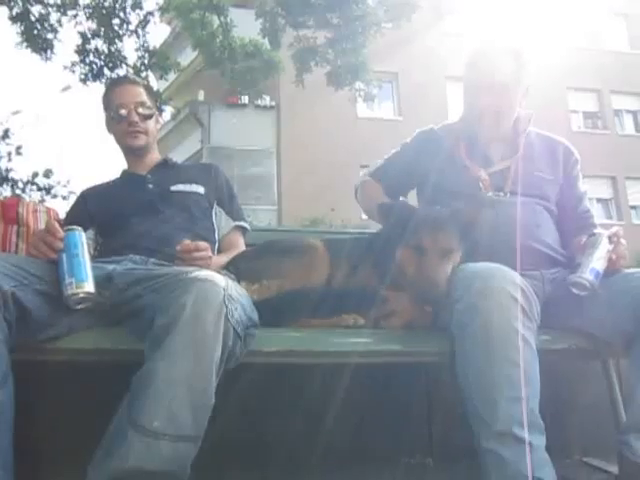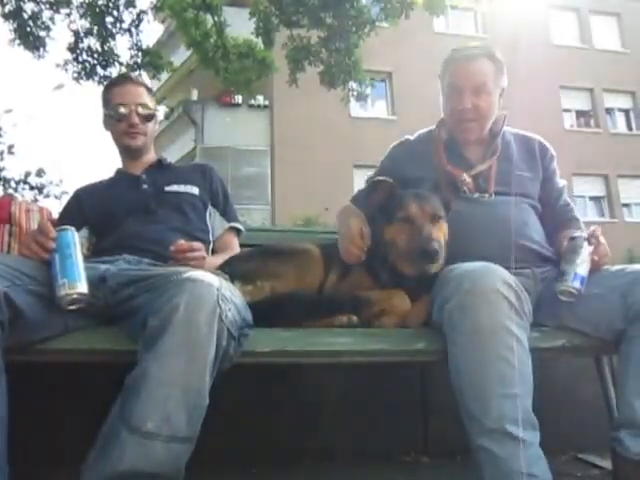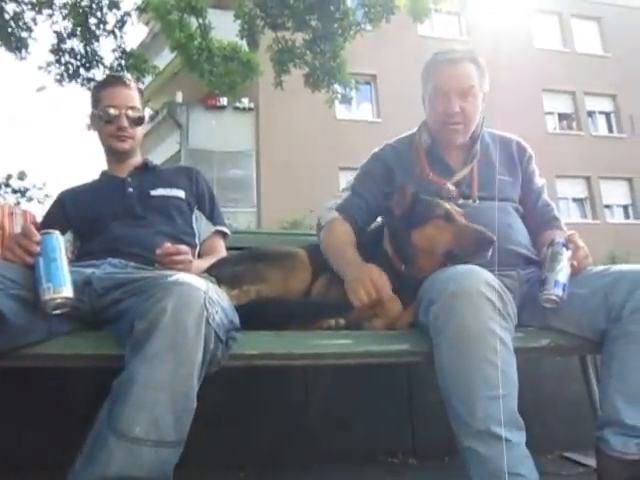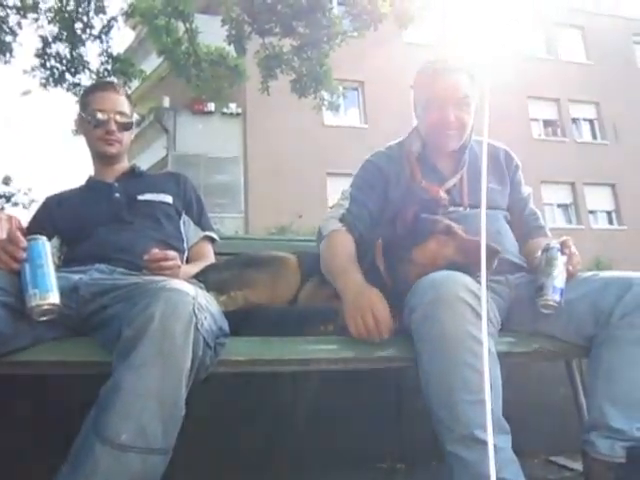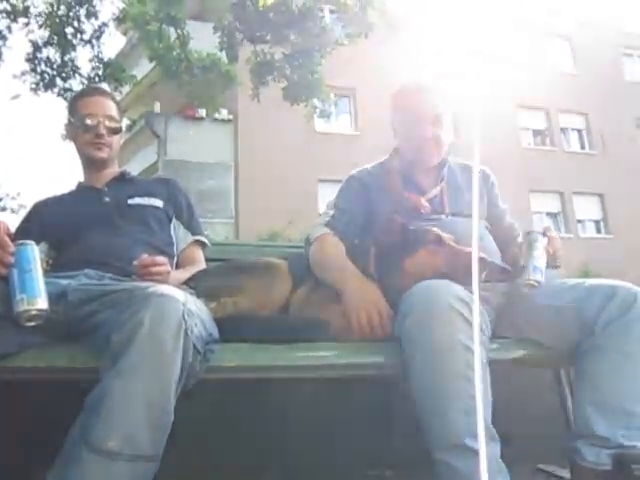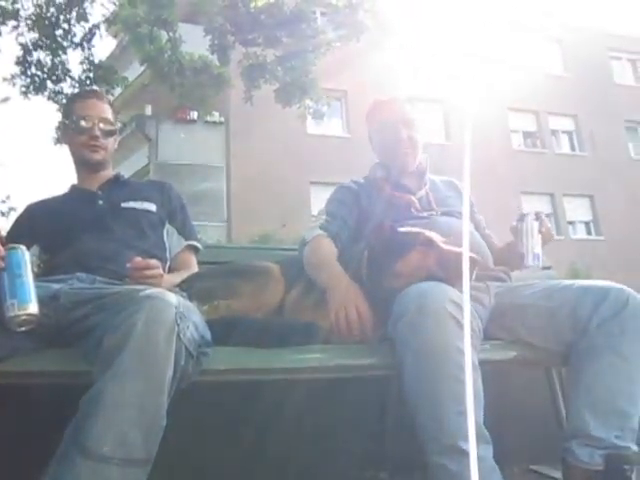
dt=0.5s
person 1, frame 1
left shoulder: (556, 153)
right shoulder: (432, 144)
left elbow: (580, 231)
right elbow: (370, 185)
left hip: (559, 282)
right hip: (474, 279)
right knee: (493, 288)
person 1, frame 2
left shoulder: (534, 150)
right shoulder: (411, 153)
left elbow: (562, 224)
right elbow: (357, 209)
right wrist: (352, 226)
left hip: (550, 280)
right hip: (467, 280)
right knee: (485, 287)
person 1, frame 3
left shoulder: (512, 150)
right shoulder: (394, 158)
left elbow: (544, 222)
right elbow: (337, 219)
left wrist: (563, 246)
right wrist: (353, 267)
left hip: (533, 281)
right hip: (452, 283)
right knee: (469, 289)
person 1, frame 4
left shoulder: (500, 159)
right shoulder: (385, 166)
left elbow: (531, 231)
right elbow: (338, 229)
right wrist: (354, 288)
left hip: (518, 286)
right hip: (441, 289)
right knee: (451, 294)
person 1, frame 5
left shoulder: (477, 178)
right shoulder: (368, 183)
left elbow: (509, 243)
right elbow: (324, 239)
right wrist: (352, 281)
left hip: (502, 292)
right hip: (429, 295)
right knee: (441, 303)
person 1, frame 6
left shoulder: (451, 188)
right shoulder: (356, 194)
right elbow: (317, 243)
left wrist: (520, 247)
right wrist: (338, 280)
left hip: (492, 291)
right hip: (424, 295)
right knee: (434, 304)
person 2, frame 1
left shoulder: (205, 176)
right shoulder: (96, 196)
left elbow: (238, 251)
right elbow: (63, 246)
left wrist: (213, 263)
right wrist: (43, 244)
left hip: (175, 281)
right hip: (94, 279)
left knee: (206, 292)
person 2, frame 2
left shoulder: (200, 177)
right shoulder: (89, 195)
left elbow: (233, 253)
right elbow: (54, 247)
left wrist: (207, 263)
right wrist: (35, 245)
left hip: (168, 281)
right hip: (88, 278)
left knee: (200, 293)
person 2, frame 3
left shoulder: (186, 180)
right shoulder: (74, 198)
left elbow: (219, 256)
right elbow: (40, 249)
left wrist: (194, 266)
left hip: (152, 283)
right hip: (72, 282)
left knee: (186, 295)
person 2, frame 4
left shoulder: (173, 185)
right shoulder: (59, 204)
left elbow: (207, 261)
left wrist: (182, 272)
left hip: (141, 289)
right hip: (59, 288)
left knee: (176, 301)
person 2, frame 5
left shoulder: (163, 190)
right shoulder: (49, 209)
left elbow: (198, 267)
left wrist: (172, 277)
left hip: (130, 296)
right hip: (51, 293)
left knee: (164, 307)
person 2, frame 6
left shoulder: (158, 194)
right shoulder: (41, 211)
left elbow: (191, 273)
left wrist: (164, 281)
left hip: (127, 300)
right hip: (45, 297)
left knee: (158, 309)
